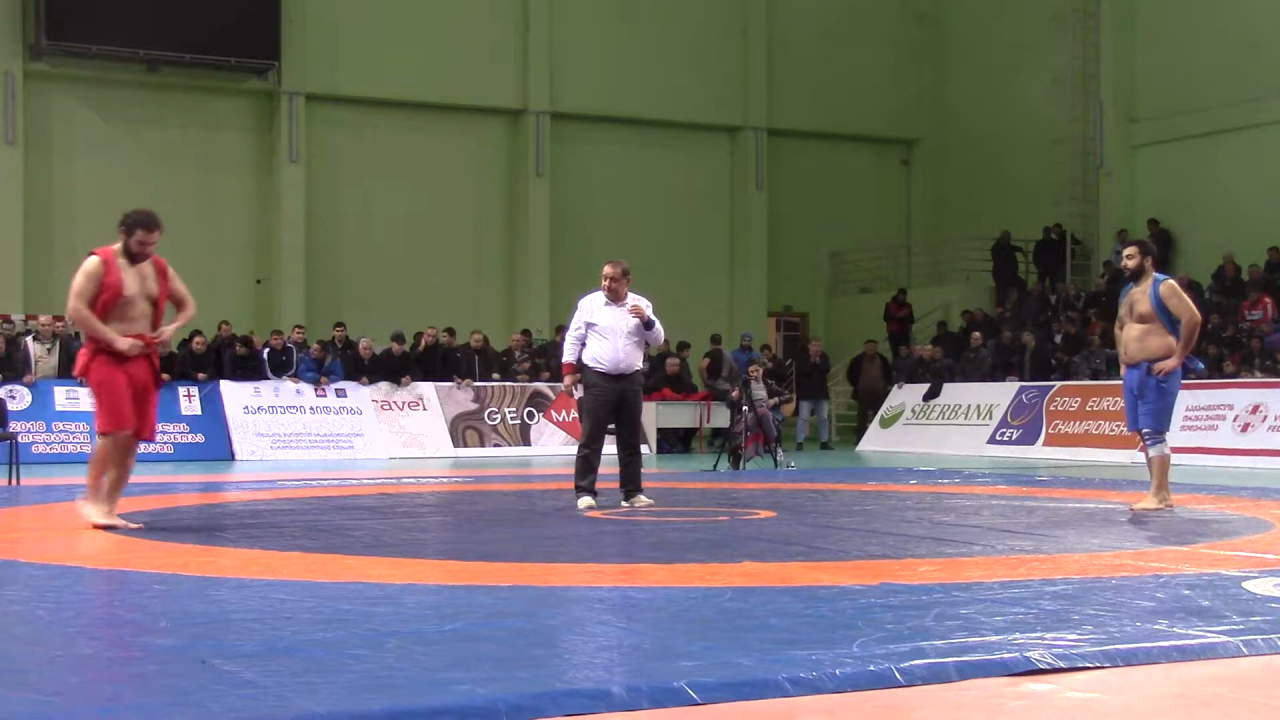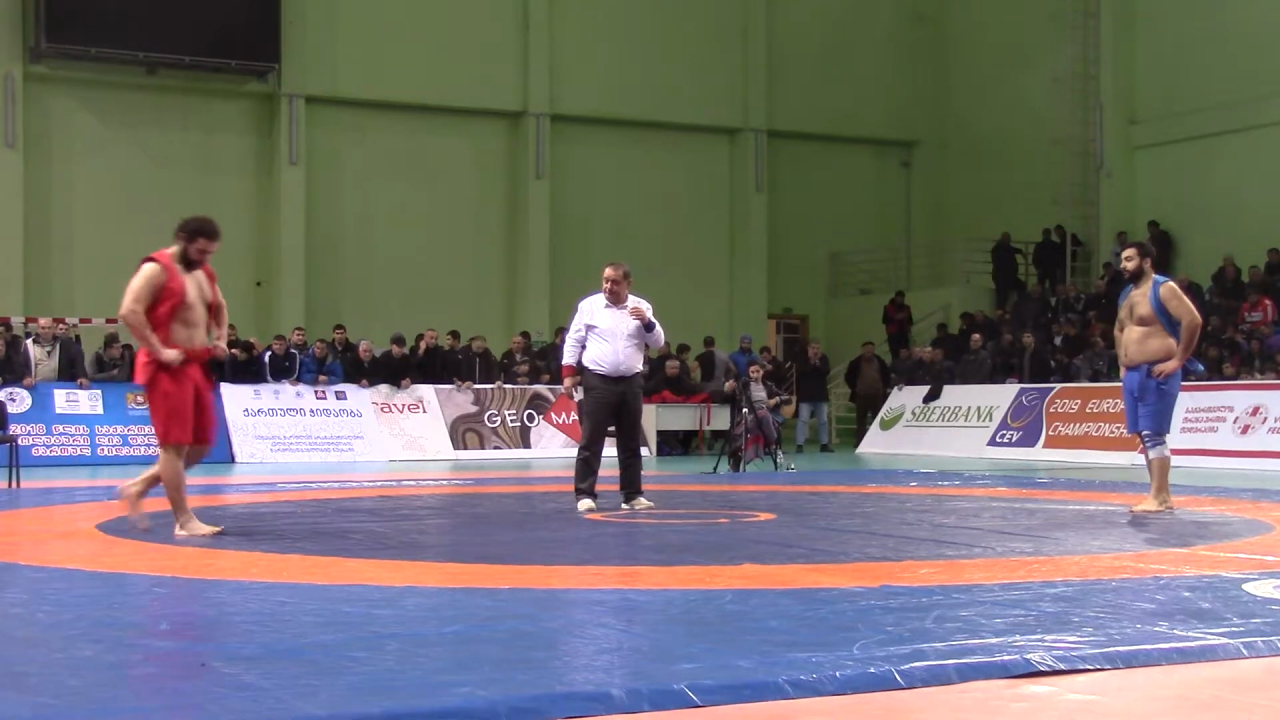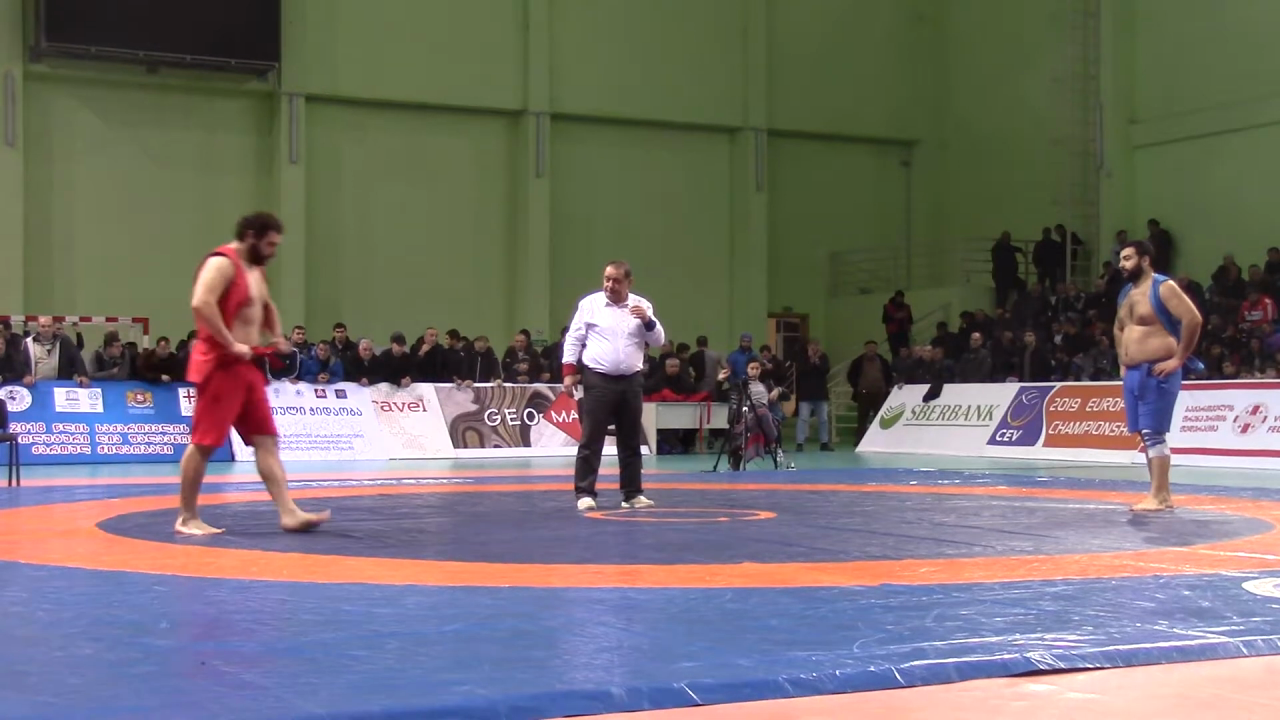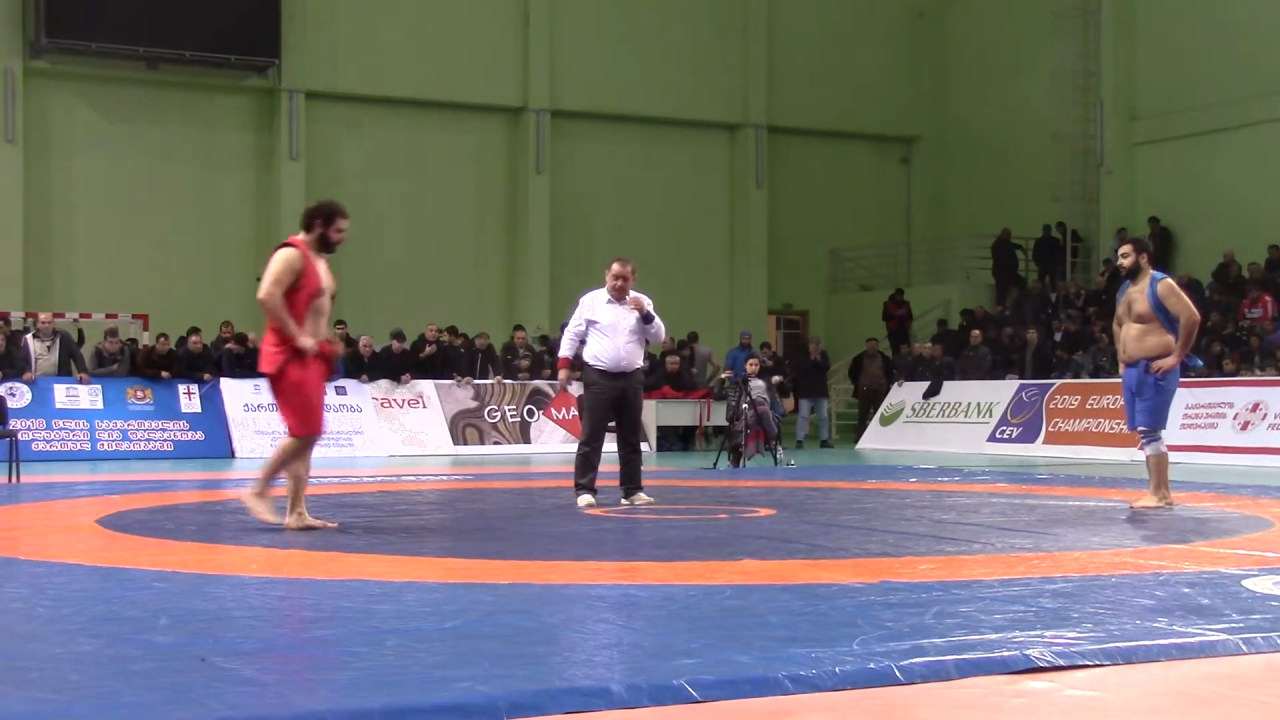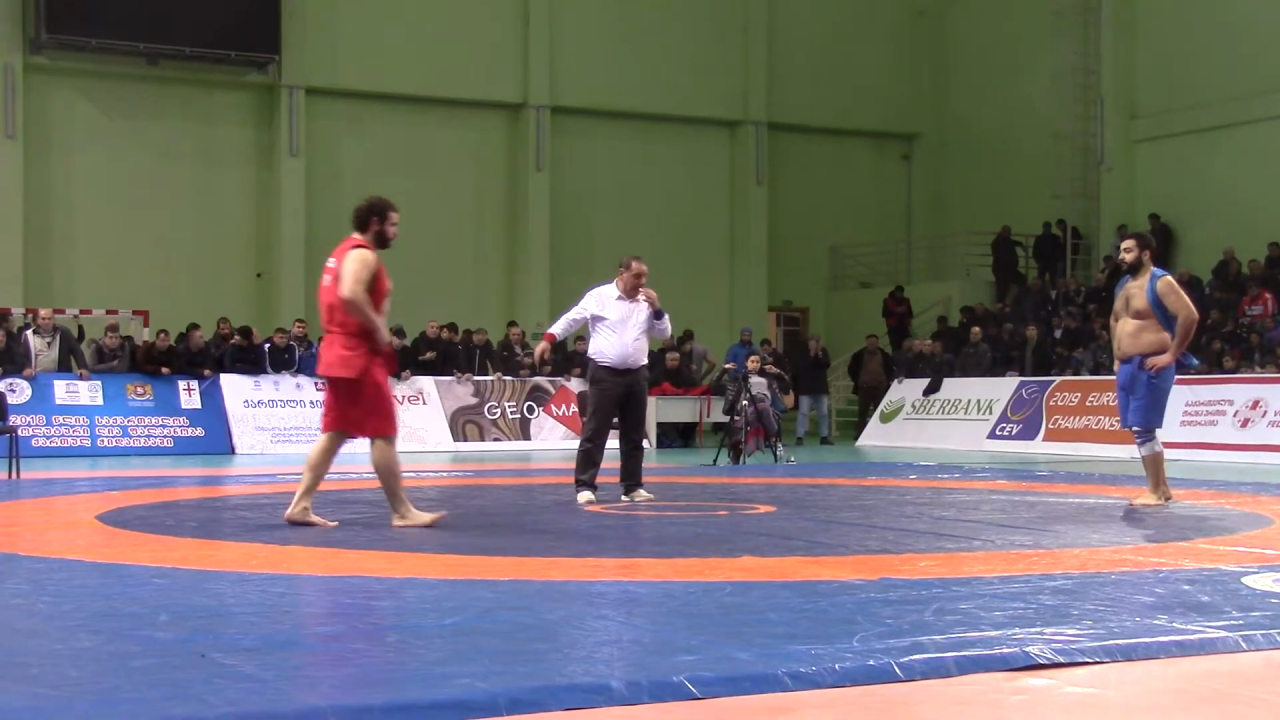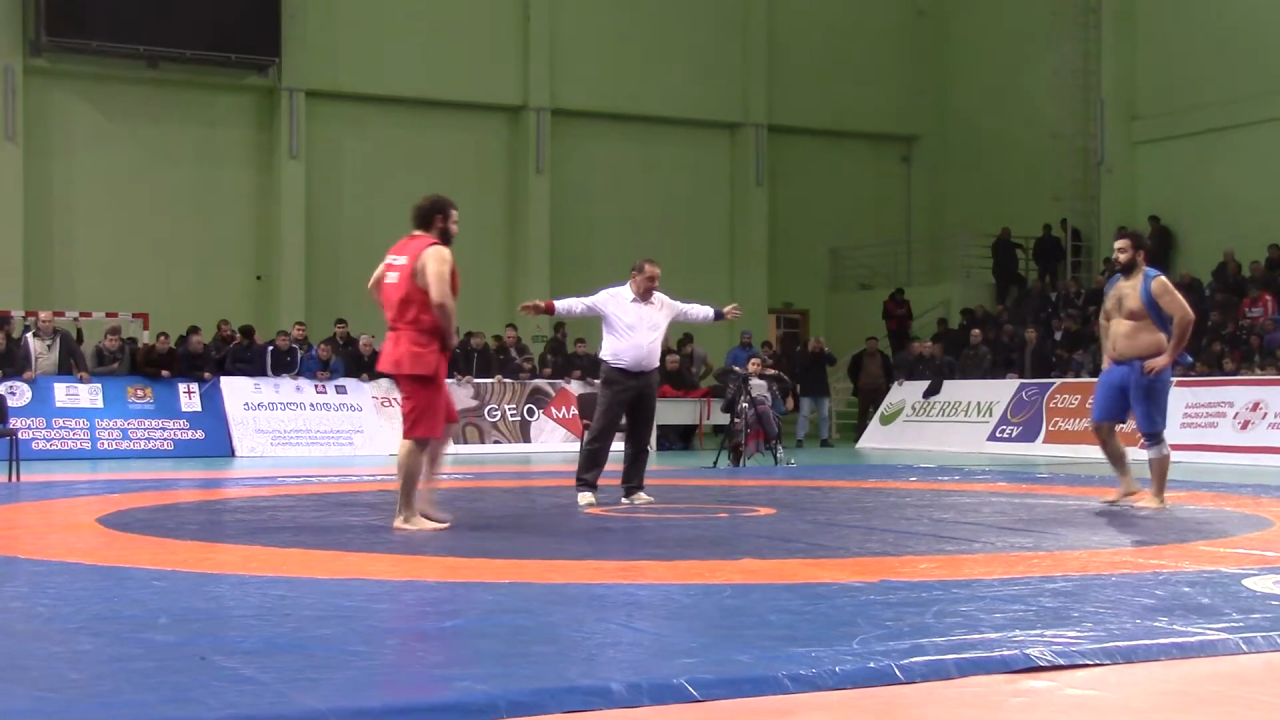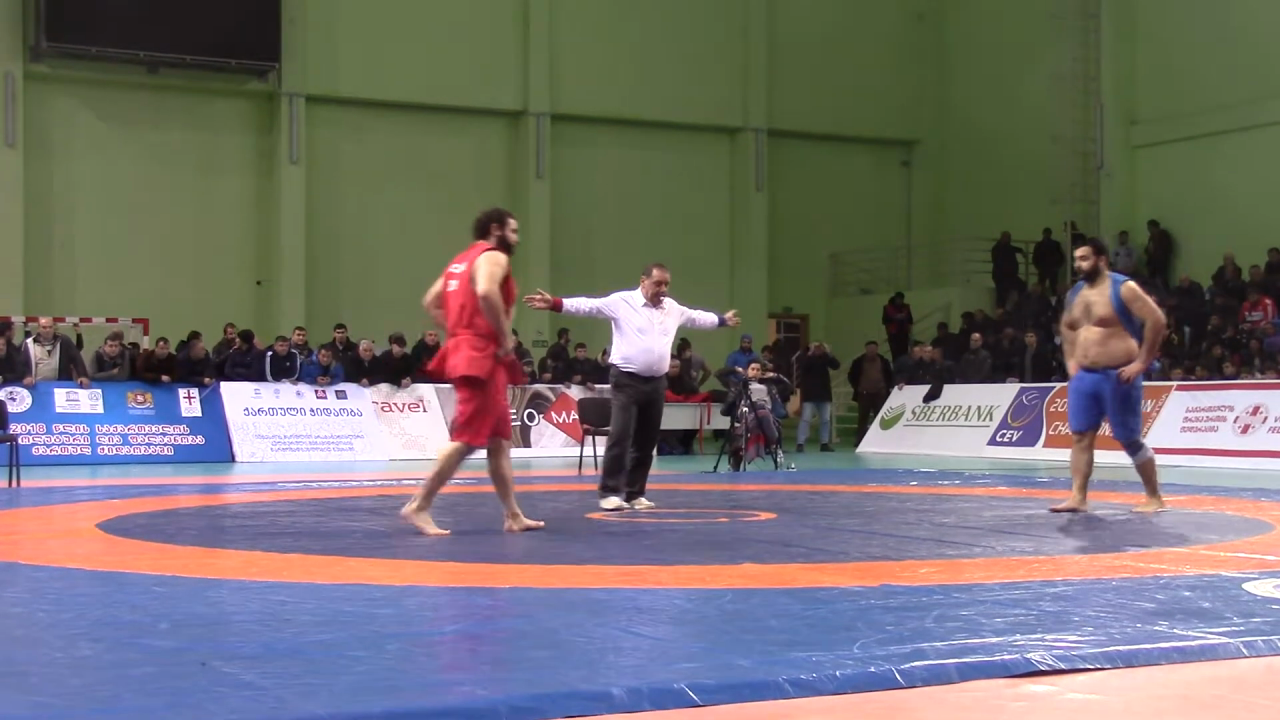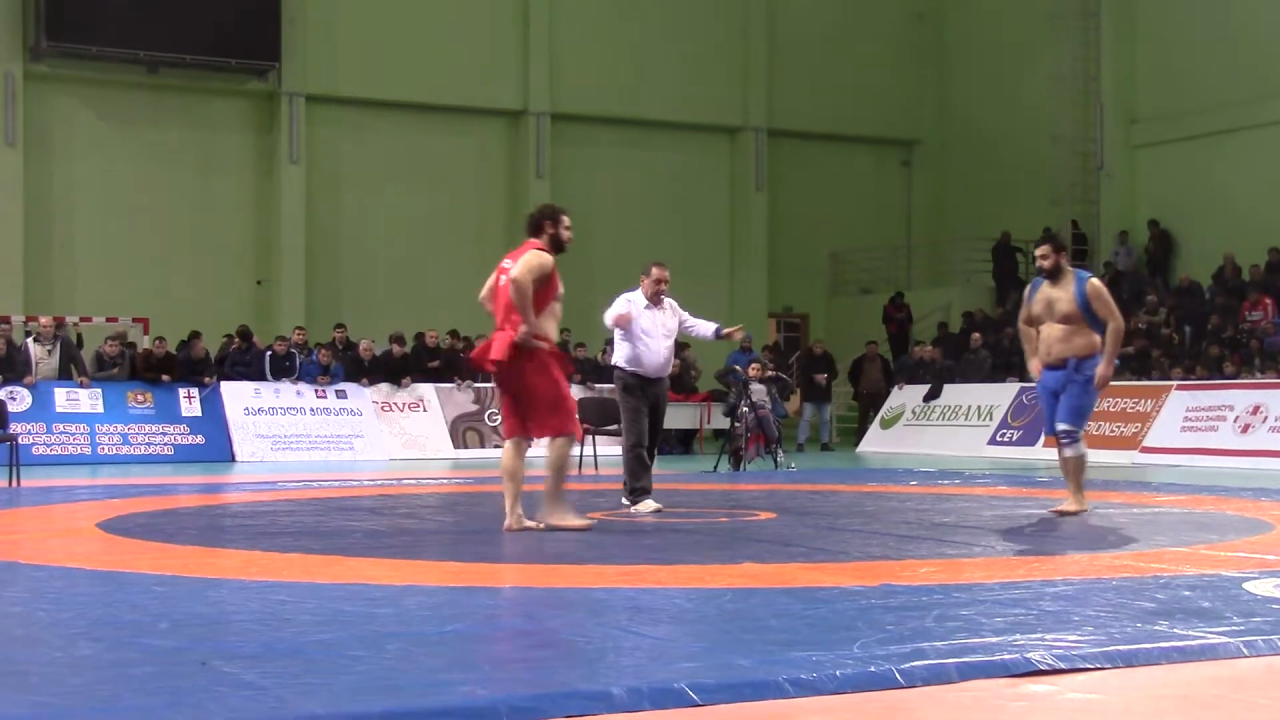
dt=0.4s
person 1, frame 1
left shoulder: (160, 269)
right shoulder: (98, 264)
left elbow: (188, 306)
right elbow: (75, 309)
left wrist: (172, 328)
right wrist: (115, 339)
left hip: (144, 360)
right hip: (105, 358)
left knee: (132, 440)
right knee: (116, 431)
left ankle: (108, 510)
right ankle: (91, 497)
person 1, frame 2
left shoulder: (206, 274)
right shoulder: (157, 269)
left elbow: (220, 310)
right elbow: (129, 312)
left wrist: (221, 337)
right wrist: (160, 351)
left hip: (196, 366)
right hip: (166, 368)
left knee: (201, 445)
right knee: (176, 445)
left ankle: (136, 490)
right ankle: (184, 520)
person 1, frame 3
left shoulder: (255, 270)
right shoulder: (222, 263)
left elbow: (266, 307)
right elbow: (201, 303)
left wrist: (278, 336)
right wrist: (230, 344)
left hip: (246, 365)
right hip: (220, 365)
left knee: (266, 440)
right knee: (204, 442)
left ankle: (289, 513)
right ankle: (187, 517)
person 1, frame 4
left shoulder: (319, 258)
right shoulder: (292, 254)
right elbow: (267, 295)
left wrist: (326, 341)
right wrist: (297, 338)
left hip: (313, 357)
right hip: (290, 357)
left knee: (308, 436)
right knee: (304, 433)
left ankle: (297, 513)
right ankle: (258, 490)
person 1, frame 5
left shoulder: (345, 252)
right shoulder: (363, 255)
right elbow: (349, 295)
right wrist: (378, 329)
left hip: (342, 352)
right hip: (357, 355)
left knee: (334, 433)
right knee: (383, 434)
left ankle: (301, 505)
right ankle: (402, 511)
person 1, frame 6
left shoulder: (397, 250)
right shoulder: (436, 252)
left elbow: (374, 287)
right elbow: (440, 300)
right wrist: (450, 335)
left hip: (400, 346)
right hip: (421, 351)
left knee: (444, 424)
right knee: (419, 435)
left ankle: (423, 501)
right ankle: (407, 515)
person 1, frame 7
left shoulder: (461, 261)
right shoulder: (494, 257)
left elbow: (431, 302)
right elbow: (486, 294)
right wrist: (505, 338)
left hip: (465, 354)
right hip: (481, 357)
left knee: (500, 439)
right knee: (466, 440)
left ankle: (513, 516)
right ankle: (418, 507)
person 1, frame 8
left shoulder: (513, 257)
right shoulder: (540, 257)
left elbow: (486, 297)
right elbow: (517, 280)
right wrist: (529, 324)
left hip: (509, 355)
right hip: (533, 355)
left knee: (517, 436)
right knee: (564, 430)
left ankle: (514, 514)
right ankle: (554, 507)
person 2, frame 1
left shoulder: (1163, 287)
right shoulder: (1127, 292)
left elbow: (1192, 318)
right elbow: (1119, 327)
left wrist: (1178, 358)
right wrist: (1123, 361)
left hip: (1157, 372)
right hip: (1132, 372)
left knee: (1153, 433)
right knee: (1144, 433)
left ankle: (1157, 495)
right ankle: (1163, 493)
person 2, frame 2
left shoulder: (1164, 288)
right shoulder: (1127, 294)
left elbow: (1193, 320)
right elbow: (1119, 330)
left wrist: (1178, 360)
right wrist: (1122, 363)
left hip: (1156, 374)
right hip: (1132, 374)
left knee: (1154, 435)
right knee: (1144, 436)
left ankle: (1157, 496)
right ankle: (1163, 495)
person 2, frame 3
left shoulder: (1163, 287)
right shoulder: (1126, 293)
left elbow: (1193, 319)
right elbow: (1119, 329)
left wrist: (1179, 359)
right wrist: (1123, 361)
left hip: (1157, 373)
right hip: (1132, 373)
left knee: (1153, 433)
right knee: (1145, 435)
left ankle: (1157, 496)
right ankle: (1164, 494)
person 2, frame 4
left shoulder: (1161, 285)
right shoulder: (1124, 290)
left elbow: (1191, 317)
right elbow: (1118, 325)
left wrist: (1177, 356)
right wrist: (1122, 359)
left hip: (1156, 370)
right hip: (1131, 370)
left knee: (1149, 431)
right knee: (1145, 432)
left ankle: (1156, 493)
right ankle: (1164, 492)
person 2, frame 5
left shoulder: (1161, 282)
right shoulder: (1123, 285)
left elbow: (1189, 316)
left wrist: (1171, 354)
right wrist: (1117, 356)
left hip: (1150, 368)
right hip: (1126, 368)
left knee: (1143, 430)
right knee: (1140, 431)
left ankle: (1154, 492)
right ankle: (1162, 487)
person 2, frame 6
left shoulder: (1155, 282)
right shoulder: (1113, 284)
left elbow: (1185, 316)
right elbow: (1104, 320)
left wrist: (1169, 356)
right wrist: (1107, 354)
left hip: (1146, 369)
right hip: (1115, 368)
left knee: (1151, 433)
right knee: (1101, 426)
left ankle: (1157, 496)
right ankle: (1126, 481)
person 2, frame 7
left shoulder: (1124, 289)
right shoulder: (1075, 293)
left elbow: (1157, 320)
right elbow: (1067, 328)
left wrist: (1142, 362)
right wrist: (1071, 359)
left hip: (1118, 376)
right hip: (1085, 377)
left knee: (1130, 440)
right knee: (1080, 437)
left ankle: (1154, 497)
right ankle: (1077, 498)
person 2, frame 8
left shoulder: (1087, 285)
right shoulder: (1033, 289)
left elbow: (1115, 322)
right elbow: (1025, 325)
left wrist: (1107, 363)
right wrist: (1032, 358)
left hip: (1080, 371)
right hip: (1048, 373)
left knee: (1068, 431)
right knee: (1060, 437)
left ankle: (1075, 496)
right ankle: (1076, 497)
person 3, frame 1
left shoulder: (641, 304)
right shoulder: (589, 303)
left elbow: (658, 340)
right elbow: (573, 338)
left wrist: (646, 320)
right wrist: (568, 371)
left hip: (631, 381)
right hip: (598, 380)
left knee: (631, 441)
right knee: (591, 439)
left ankle: (632, 492)
right ankle: (585, 492)
person 3, frame 2
left shoulder: (641, 306)
right shoulder: (589, 305)
left elbow: (658, 342)
right elbow: (573, 341)
left wrist: (647, 322)
right wrist: (569, 373)
left hip: (631, 383)
right hip: (598, 382)
left knee: (631, 443)
right knee: (591, 442)
left ankle: (632, 494)
right ankle: (585, 494)
person 3, frame 3
left shoulder: (641, 305)
right shoulder: (589, 304)
left elbow: (658, 341)
right elbow: (573, 339)
left wrist: (647, 321)
right wrist: (569, 371)
left hip: (631, 381)
right hip: (598, 381)
left knee: (631, 441)
right knee: (591, 440)
left ankle: (632, 493)
right ankle: (585, 493)
person 3, frame 4
left shoulder: (642, 302)
right shoulder: (591, 300)
left elbow: (658, 337)
right elbow: (572, 334)
left wrist: (645, 314)
right wrist: (564, 365)
left hip: (631, 378)
right hip: (598, 378)
left knee: (631, 438)
right knee: (591, 437)
left ankle: (632, 490)
right ankle: (585, 490)
person 3, frame 5
left shoulder: (648, 301)
right shoulder: (598, 296)
left elbow: (664, 334)
right elbow: (570, 320)
left wrist: (657, 309)
right wrist: (548, 340)
left hip: (636, 375)
right hip: (604, 374)
left knee: (634, 435)
right knee: (594, 432)
left ankle: (632, 486)
right ankle: (585, 486)
person 3, frame 6
left shoulder: (663, 302)
right shoulder: (611, 298)
left elbow: (689, 311)
right elbow: (579, 305)
left wrist: (719, 314)
right wrist: (547, 307)
left hip: (647, 377)
right hip: (617, 376)
left knee: (640, 437)
right knee: (601, 432)
left ankle: (633, 489)
right ankle: (586, 486)
person 3, frame 7
left shoulder: (672, 308)
right shoulder: (622, 301)
left elbow: (696, 317)
right elbow: (589, 305)
left wrist: (722, 320)
right wrist: (555, 304)
left hip: (656, 382)
right hip: (626, 380)
left knee: (647, 442)
right knee: (620, 437)
left ankle: (634, 494)
right ankle: (610, 492)
person 3, frame 8
left shoulder: (671, 307)
right shoulder: (628, 302)
left elbow: (694, 325)
right elbow: (613, 315)
left wrist: (721, 332)
right wrist: (618, 319)
left hip: (659, 382)
right hip: (631, 380)
left knee: (651, 441)
right knee: (636, 440)
left ankle: (632, 491)
right ankle: (640, 497)
